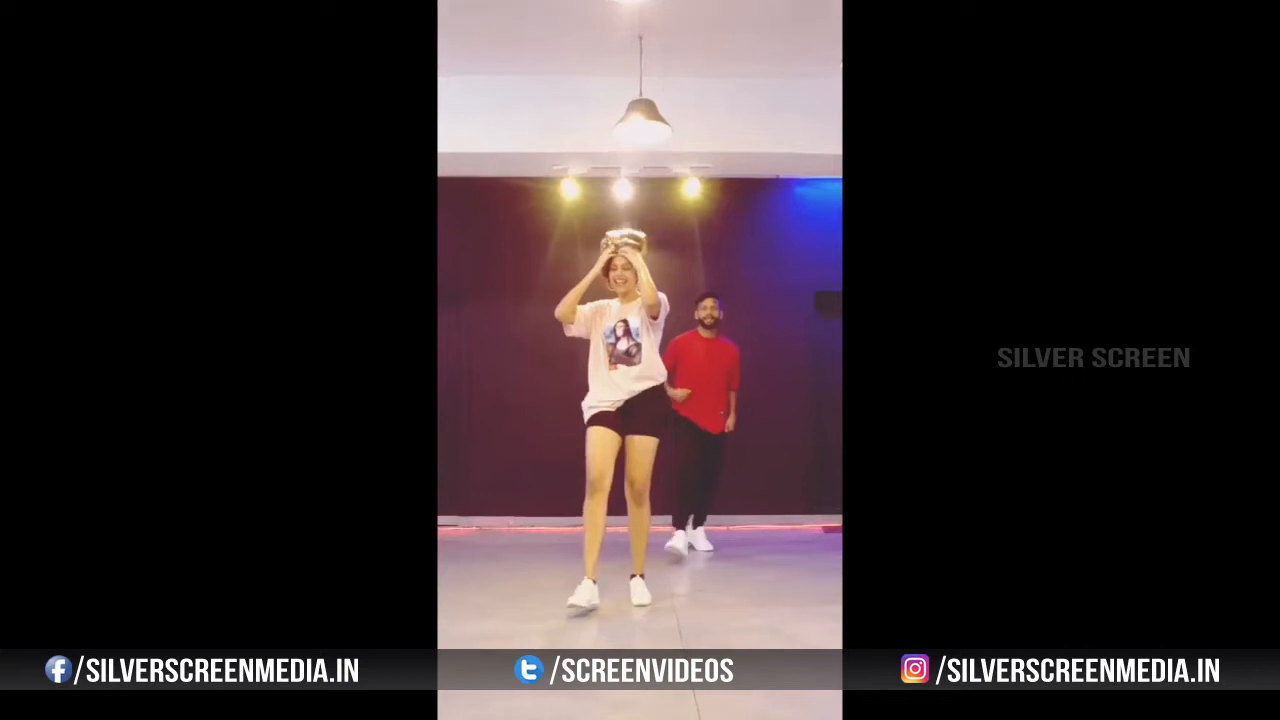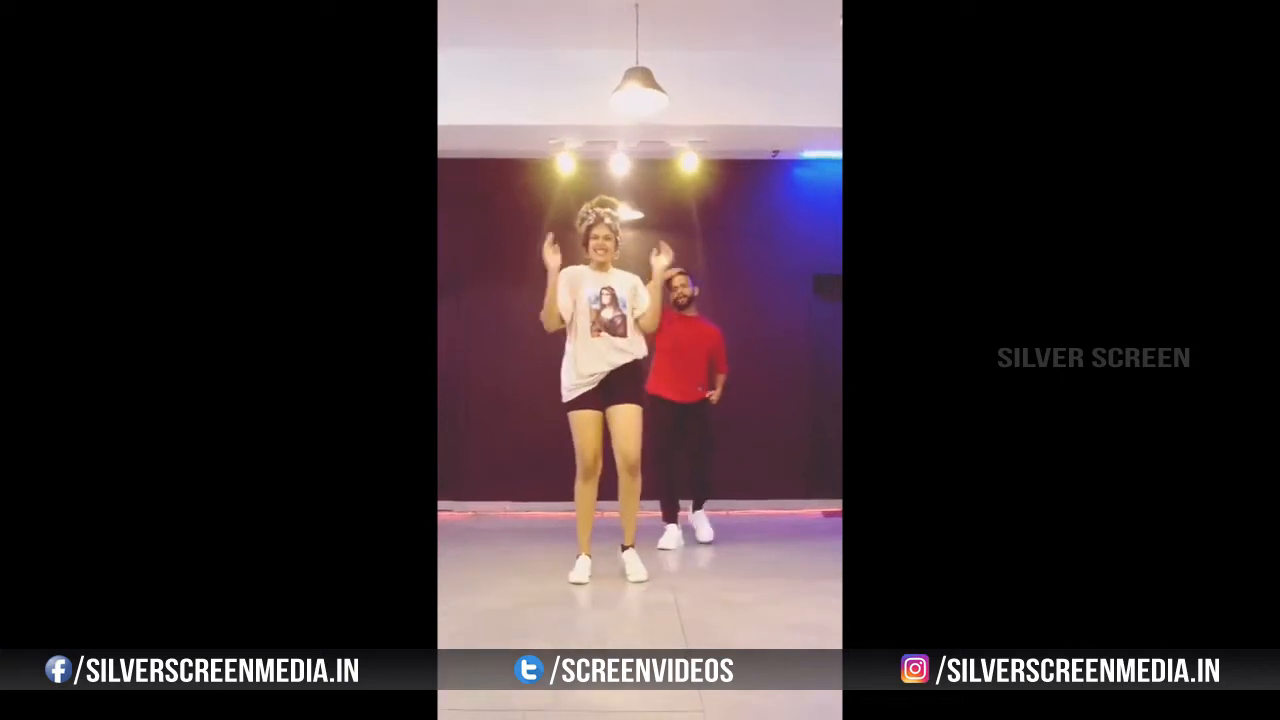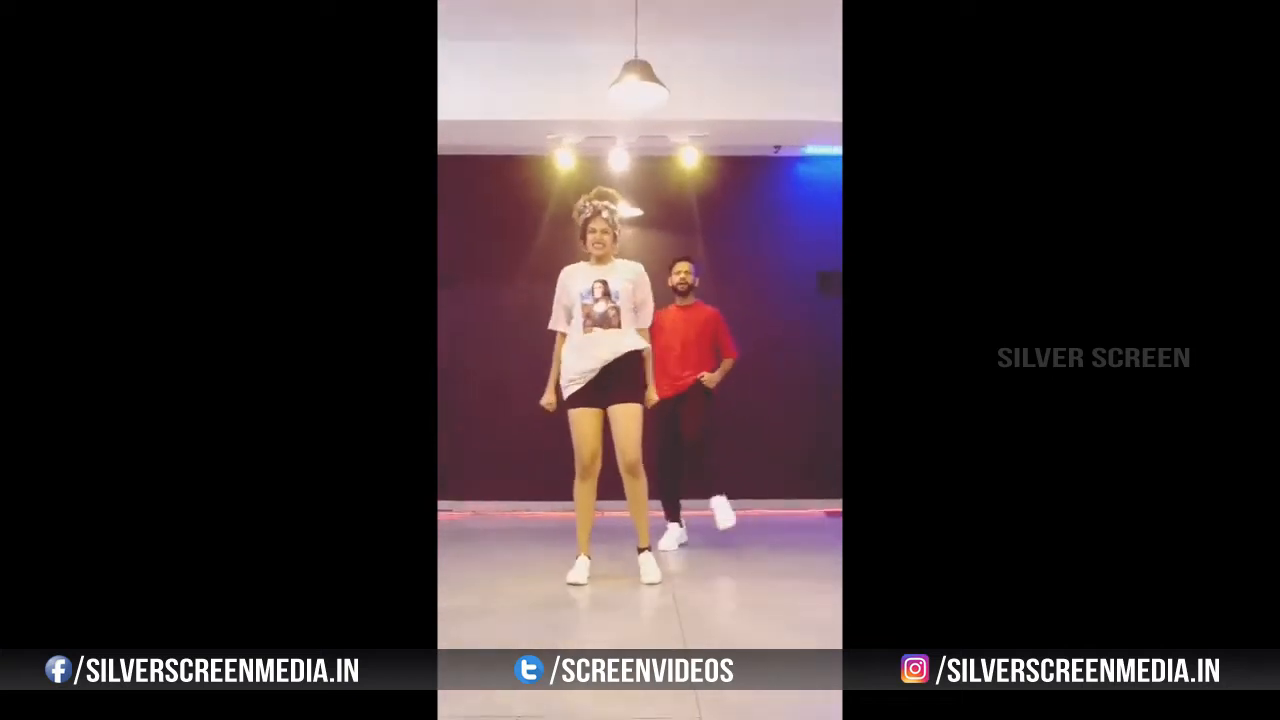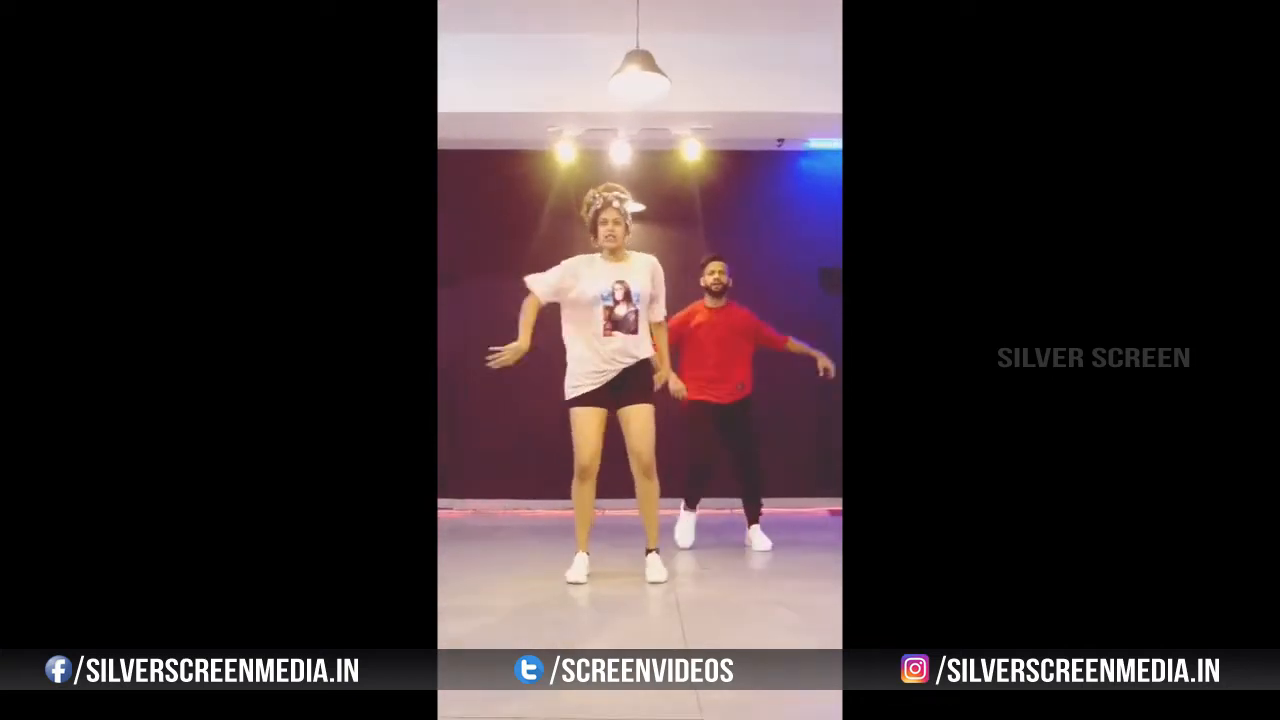
dt=0.5s
person 1, frame 1
left shoulder: (651, 306)
right shoulder: (598, 311)
left elbow: (652, 302)
right elbow: (561, 313)
left wrist: (639, 261)
right wrist: (594, 271)
left hip: (645, 400)
right hip: (604, 403)
left knee: (638, 489)
right knee: (597, 482)
left ankle: (638, 577)
right ankle: (589, 582)
person 1, frame 2
left shoulder: (631, 282)
right shoulder: (571, 277)
left elbow: (648, 327)
right elbow: (551, 324)
left wrist: (658, 275)
right wrist: (552, 272)
left hip: (623, 373)
right hip: (582, 377)
left knee: (630, 461)
right knee: (588, 466)
left ankle: (629, 547)
right ankle: (584, 555)
person 1, frame 3
left shoulder: (633, 272)
right shoulder: (569, 275)
left elbow: (644, 331)
right elbow: (562, 333)
left wrist: (651, 382)
right wrist: (551, 383)
left hip: (622, 369)
right hip: (579, 375)
left knee: (630, 461)
right knee: (585, 466)
left ankle: (646, 550)
right ankle: (583, 556)
person 1, frame 4
left shoulder: (648, 265)
right shoulder: (578, 267)
left elbow: (657, 320)
right elbow: (534, 291)
left wrist: (664, 363)
right wrist: (523, 341)
left hip: (633, 370)
right hip: (587, 375)
left knee: (644, 461)
right knee: (585, 465)
left ankle: (653, 552)
right ankle: (582, 553)
person 2, frame 1
left shoulder: (731, 350)
right shoulder: (680, 343)
left elbow: (732, 386)
left wrist: (732, 414)
right wrist: (670, 391)
left hip: (717, 423)
right hip: (687, 420)
left knee: (709, 477)
right knee: (686, 471)
left ankle: (696, 529)
right ankle: (679, 532)
person 2, frame 2
left shoulder: (711, 331)
right shoulder: (662, 319)
left elbow: (720, 367)
left wrist: (718, 389)
right wrist: (663, 279)
left hip: (696, 403)
right hip: (663, 401)
left knee: (699, 460)
right knee: (666, 462)
left ankle: (698, 510)
right ankle: (671, 526)
person 2, frame 3
left shoulder: (711, 315)
right shoulder: (659, 318)
left elbow: (729, 353)
right elbow: (648, 352)
left wrist: (718, 375)
left hip: (696, 390)
right hip: (665, 396)
left knee: (694, 442)
right knee: (668, 461)
left ankle: (718, 499)
right ankle: (674, 525)
person 2, frame 4
left shoulder: (744, 317)
right shoulder: (688, 317)
left elbow: (780, 341)
left wrist: (817, 354)
right wrist: (671, 377)
left hip: (736, 402)
right hip: (699, 401)
left knee: (748, 465)
right knee: (702, 459)
left ankle: (753, 528)
right ankle: (689, 511)
